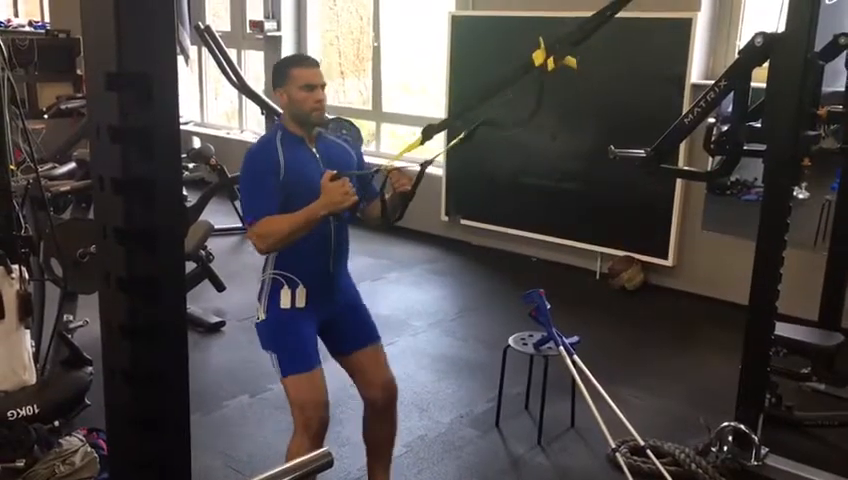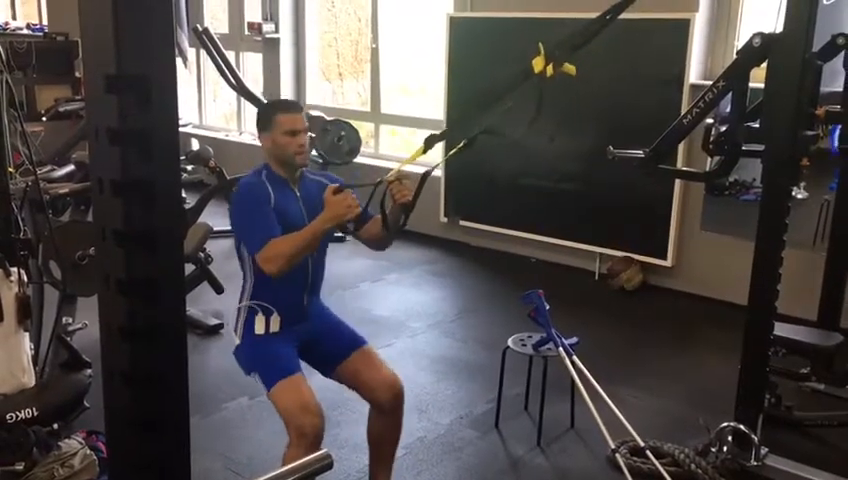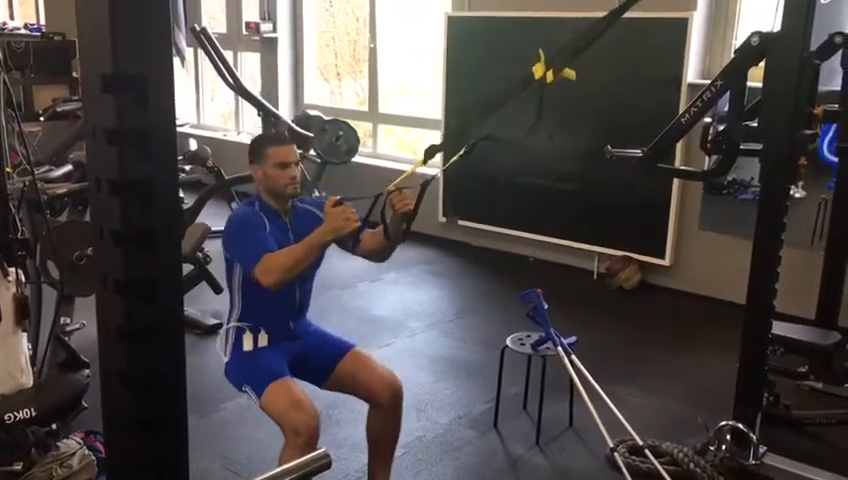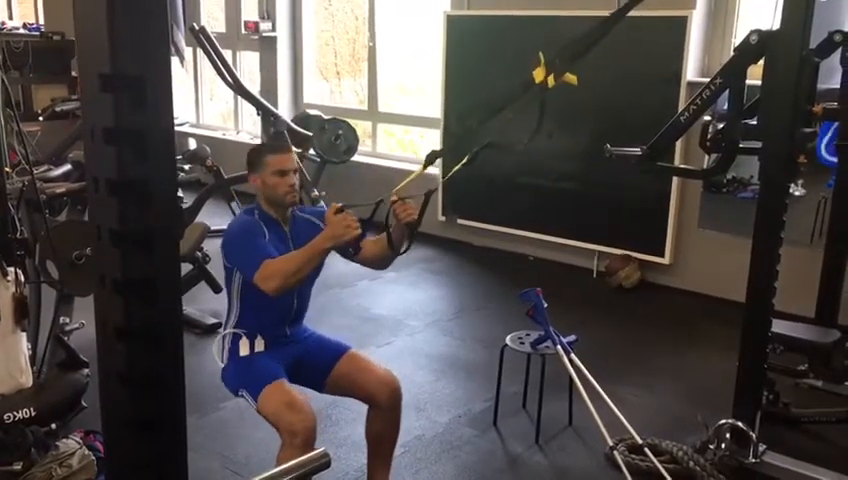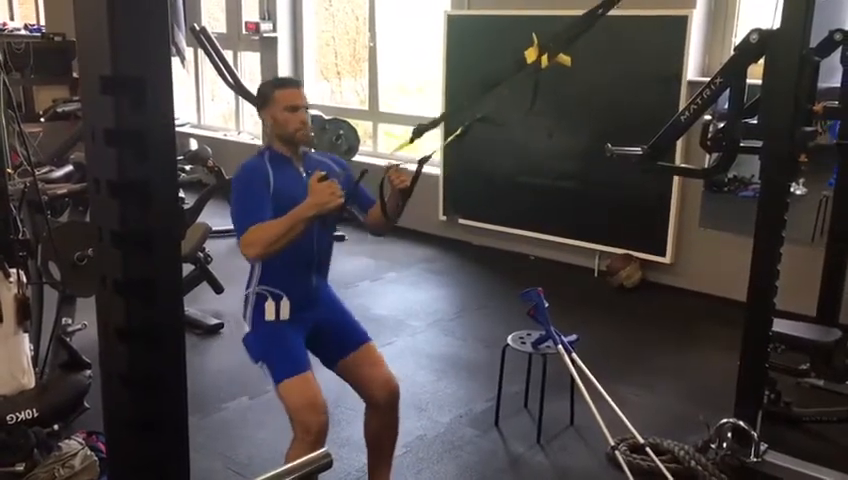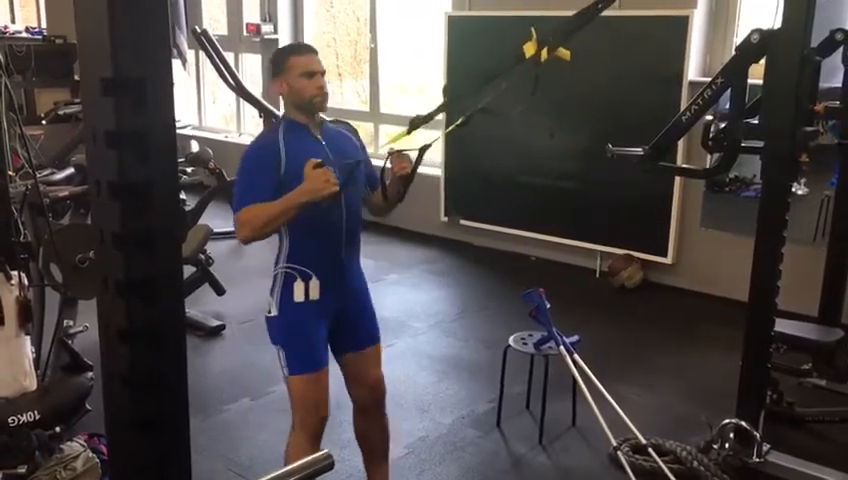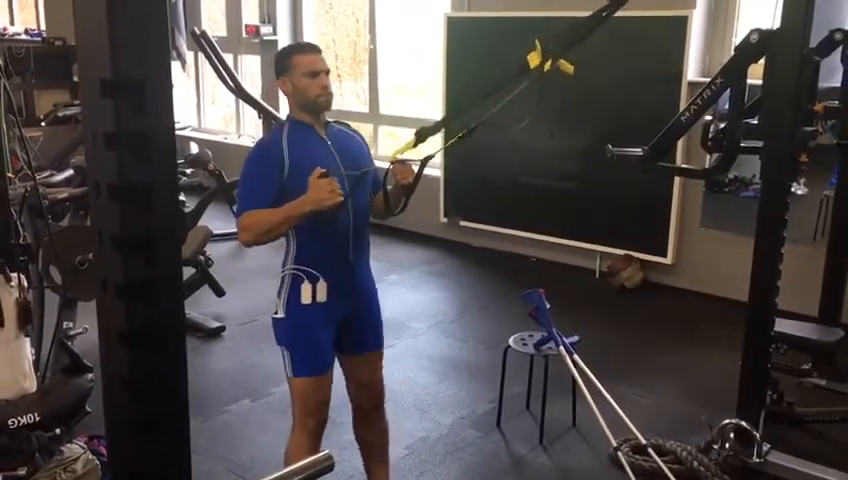
dt=0.4s
person 1, frame 1
left shoulder: (343, 149)
right shoulder: (265, 156)
left elbow: (375, 215)
right elbow: (261, 237)
left wrist: (395, 195)
right wrist: (321, 206)
left hip: (339, 290)
right hip: (289, 299)
left knee: (382, 393)
right knee: (313, 419)
person 1, frame 2
left shoulder: (325, 184)
right shoulder: (251, 192)
left elbow: (376, 239)
right elbow: (272, 262)
left wrist: (396, 209)
right wrist: (327, 220)
left hip: (313, 314)
right hip: (265, 325)
left knee: (389, 391)
right knee: (308, 424)
person 1, frame 3
left shoulder: (314, 210)
right shoulder: (244, 221)
left elbow: (375, 250)
right elbow: (270, 274)
left wrist: (397, 220)
right wrist: (327, 233)
left hip: (301, 332)
right hip: (253, 344)
left knee: (388, 390)
right knee: (304, 424)
person 1, frame 4
left shoulder: (313, 219)
right shoulder: (243, 230)
left elbow: (375, 257)
right elbow: (272, 281)
left wrist: (400, 228)
right wrist: (328, 239)
left hip: (298, 338)
right hip: (250, 350)
left knee: (386, 389)
right knee: (300, 425)
person 1, frame 5
left shoulder: (330, 166)
right shoulder: (253, 175)
left elbow: (377, 224)
right elbow: (253, 247)
left wrist: (396, 194)
right wrist: (310, 207)
left hip: (321, 300)
right hip: (272, 312)
left knee: (385, 391)
right knee: (312, 421)
person 1, frame 6
left shoulder: (346, 139)
right shoulder: (268, 149)
left elbow: (379, 206)
right elbow: (245, 228)
left wrist: (398, 179)
right wrist: (303, 193)
left hip: (350, 285)
right hip: (300, 292)
left knee: (371, 396)
right knee: (311, 418)
person 1, frame 7
left shoulder: (351, 139)
right shoulder: (273, 150)
left elbow: (376, 208)
right elbow: (247, 231)
left wrist: (399, 187)
right wrist: (307, 202)
left hip: (359, 287)
right hip: (307, 293)
left knee: (370, 400)
right knee: (310, 420)
